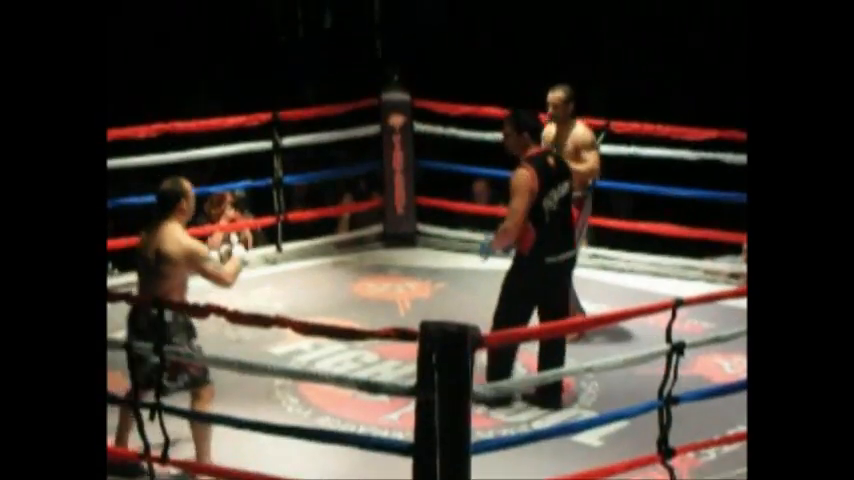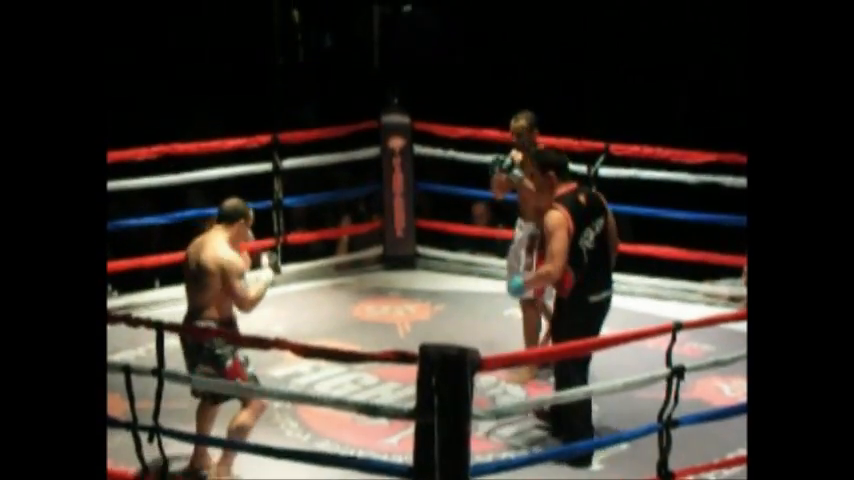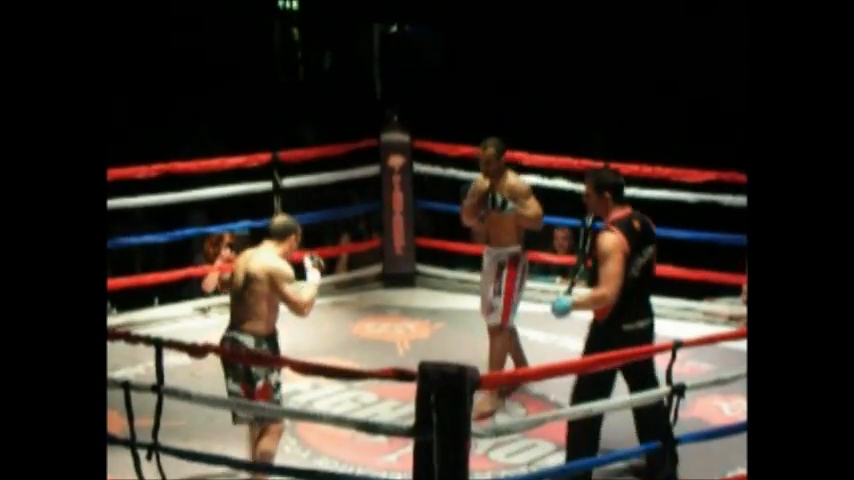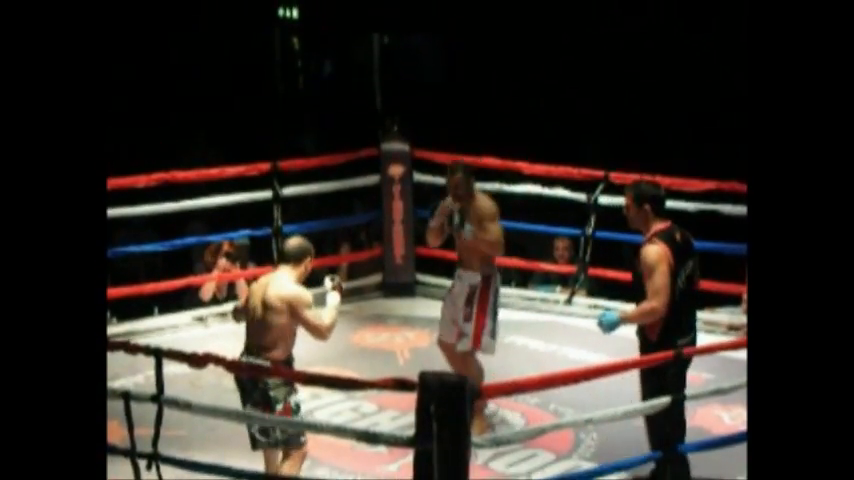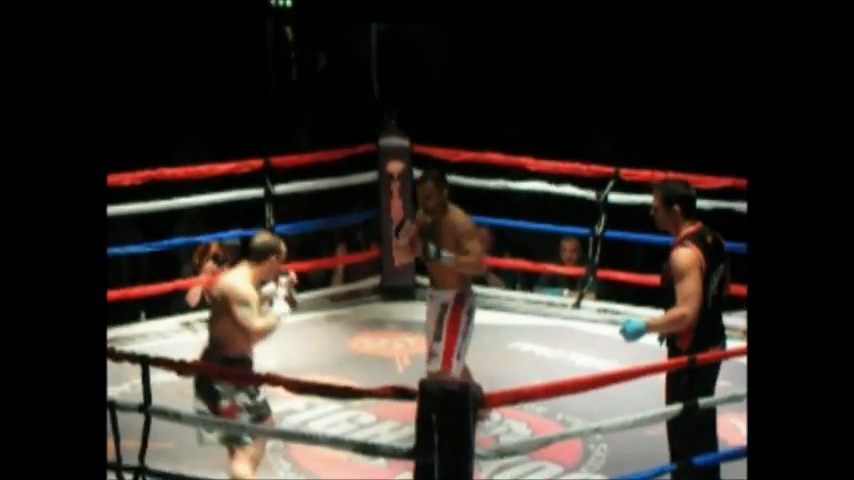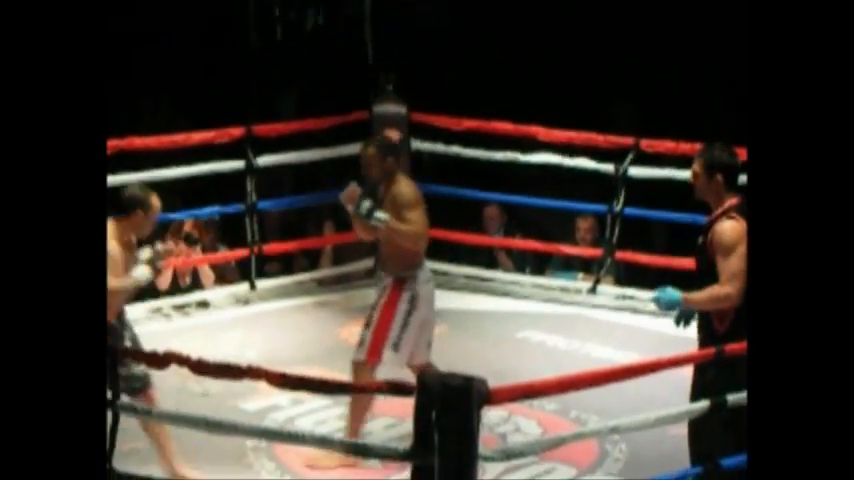
dt=0.5s
person 1, frame 1
left shoulder: (525, 173)
right shoulder: (560, 163)
left elbow: (512, 225)
left wrist: (492, 244)
left hip: (535, 261)
right hip: (564, 256)
left knee: (505, 323)
right knee: (554, 326)
right ankle: (550, 392)
person 1, frame 2
left shoulder: (556, 214)
right shoulder: (595, 198)
left elbow: (552, 270)
right elbow: (613, 243)
left wrist: (522, 283)
left hip: (576, 301)
right hip: (601, 294)
left knee: (570, 368)
right knee: (574, 362)
right ankle: (561, 418)
person 1, frame 3
left shoulder: (611, 237)
right shoulder: (644, 224)
left elbow: (606, 294)
left wrist: (571, 303)
left hip: (614, 329)
right hip: (642, 323)
left knee: (587, 396)
right knee: (647, 393)
person 1, frame 4
left shoulder: (653, 249)
right shoulder: (682, 237)
left elbow: (656, 307)
left wrist: (619, 318)
left hip: (661, 344)
right hip: (684, 337)
left knee: (659, 416)
right knee: (671, 410)
person 1, frame 5
left shoulder: (684, 253)
right shoulder: (711, 239)
left elbow: (686, 313)
left wrist: (645, 326)
left hip: (692, 352)
right hip: (712, 345)
left knee: (684, 429)
right knee: (702, 423)
person 1, frame 6
left shoulder: (728, 226)
right shoulder: (734, 215)
left elbow: (730, 293)
left wrist: (682, 300)
right wrist: (694, 303)
left hip: (725, 339)
right hip: (734, 336)
left knee: (708, 425)
right knee: (733, 420)
person 2, frame 1
left shoulder: (581, 136)
right shoulder: (549, 130)
left elbow: (593, 172)
left wrist: (562, 163)
left hip: (575, 201)
left ankle: (576, 313)
right ankle: (574, 313)
person 2, frame 2
right shoulder: (516, 156)
right elbow: (498, 192)
left wrist: (516, 174)
right wrist: (498, 173)
left hip: (539, 231)
right hip: (523, 226)
left knee: (528, 297)
right knee: (522, 288)
left ankle: (530, 362)
person 2, frame 3
left shoulder: (517, 184)
right shoulder: (480, 183)
left elbow: (537, 219)
right elbow: (468, 220)
left wrist: (507, 206)
right wrist: (469, 199)
left hip: (510, 257)
right hip: (491, 255)
left knee: (497, 326)
right knee: (501, 319)
left ankle: (491, 395)
right ankle: (522, 368)
person 2, frame 4
left shoulder: (485, 207)
right shoulder: (452, 204)
left elbow: (497, 247)
right elbow: (433, 241)
left wrist: (466, 229)
right wrist: (437, 219)
left hip: (481, 281)
right hip: (461, 277)
left knee: (466, 350)
right knee: (446, 342)
left ankle: (479, 415)
person 2, frame 5
left shoulder: (459, 223)
right shoulder: (423, 218)
left elbow: (479, 266)
right elbow: (400, 258)
left wrist: (442, 255)
right wrist: (404, 237)
left hip: (456, 300)
right hip: (437, 297)
left knee: (439, 371)
right knee: (450, 363)
person 2, frame 6
left shoulder: (404, 193)
right shoulder: (383, 189)
left elbow: (418, 240)
right elbow: (367, 233)
left wrist: (377, 216)
right wrist: (353, 205)
left hip: (406, 287)
right hip: (407, 284)
left knee: (363, 365)
right knee: (418, 361)
person 3, frame 1
left shoulder: (148, 235)
right shoulder: (188, 244)
right elbow: (225, 279)
right wrist: (238, 252)
left hip: (141, 317)
right hip: (169, 323)
left knee: (141, 385)
right knee: (203, 391)
left ankle: (122, 445)
right ankle: (202, 466)
person 3, frame 2
left shoulder: (197, 245)
right shoulder: (228, 257)
right elbow: (246, 303)
right wrist: (268, 273)
left hip: (193, 329)
right hip: (215, 335)
left knee: (212, 396)
right knee: (254, 402)
person 3, frame 3
left shoulder: (246, 257)
right shoulder: (276, 266)
right elbow: (302, 307)
right wrist: (313, 273)
left hip: (234, 342)
right hip: (253, 348)
left knee: (262, 415)
right knee: (272, 426)
person 3, frame 4
left shoulder: (260, 284)
right shoulder: (294, 293)
left elbow: (238, 314)
right elbow: (323, 331)
right wrist: (333, 295)
right hip: (270, 374)
left knee: (273, 434)
right knee: (296, 449)
left ankle: (272, 475)
person 3, frame 5
left shoulder: (244, 279)
right shoulder: (236, 286)
right elbow: (254, 332)
left wrist: (275, 289)
right wrist: (282, 307)
left hip: (238, 367)
left knee: (262, 421)
right knee: (244, 452)
person 3, frame 6
left shoulder: (127, 239)
right shoulder: (106, 243)
right elbow: (110, 289)
left wrist: (149, 257)
right wrist: (141, 273)
left hip: (115, 326)
right hip: (108, 329)
left knee: (145, 398)
